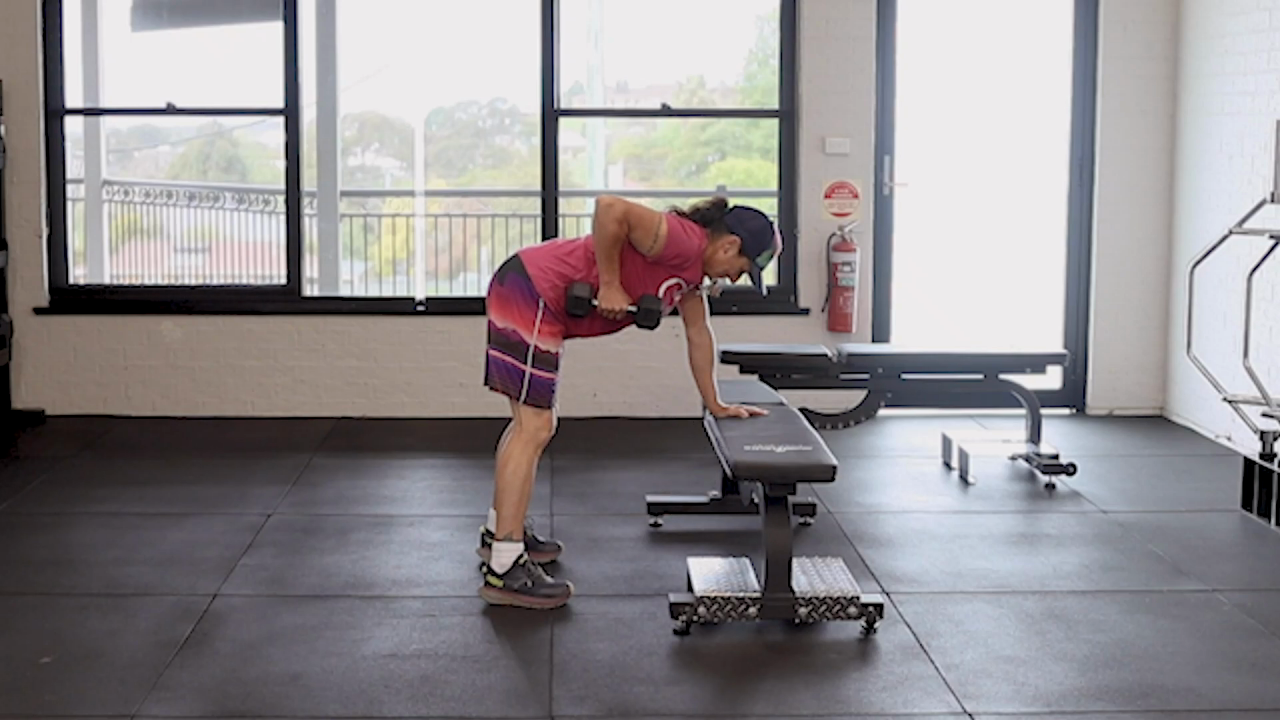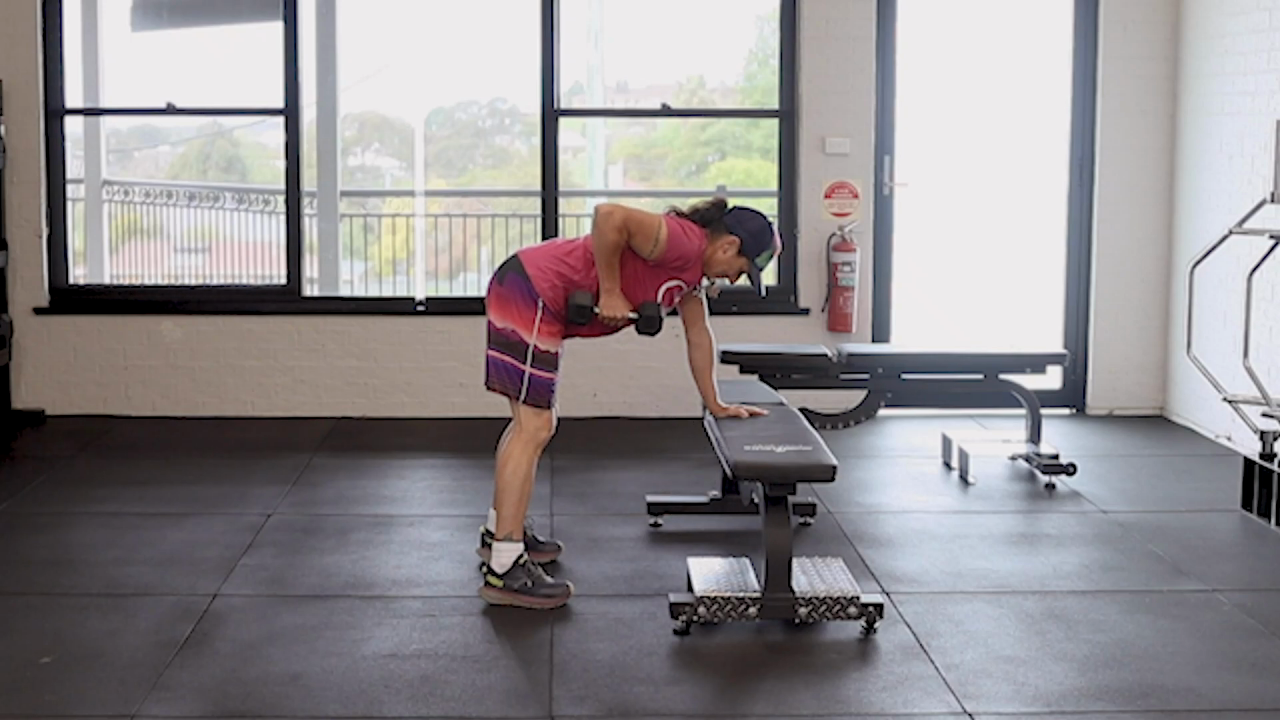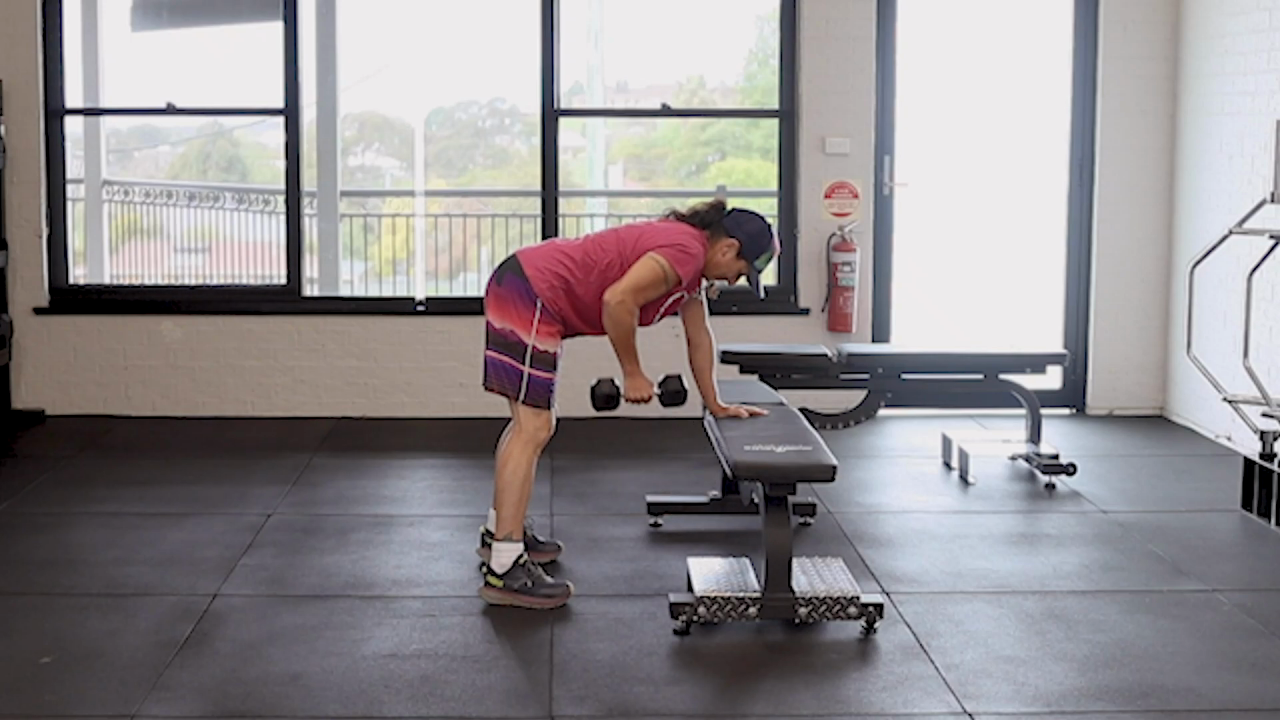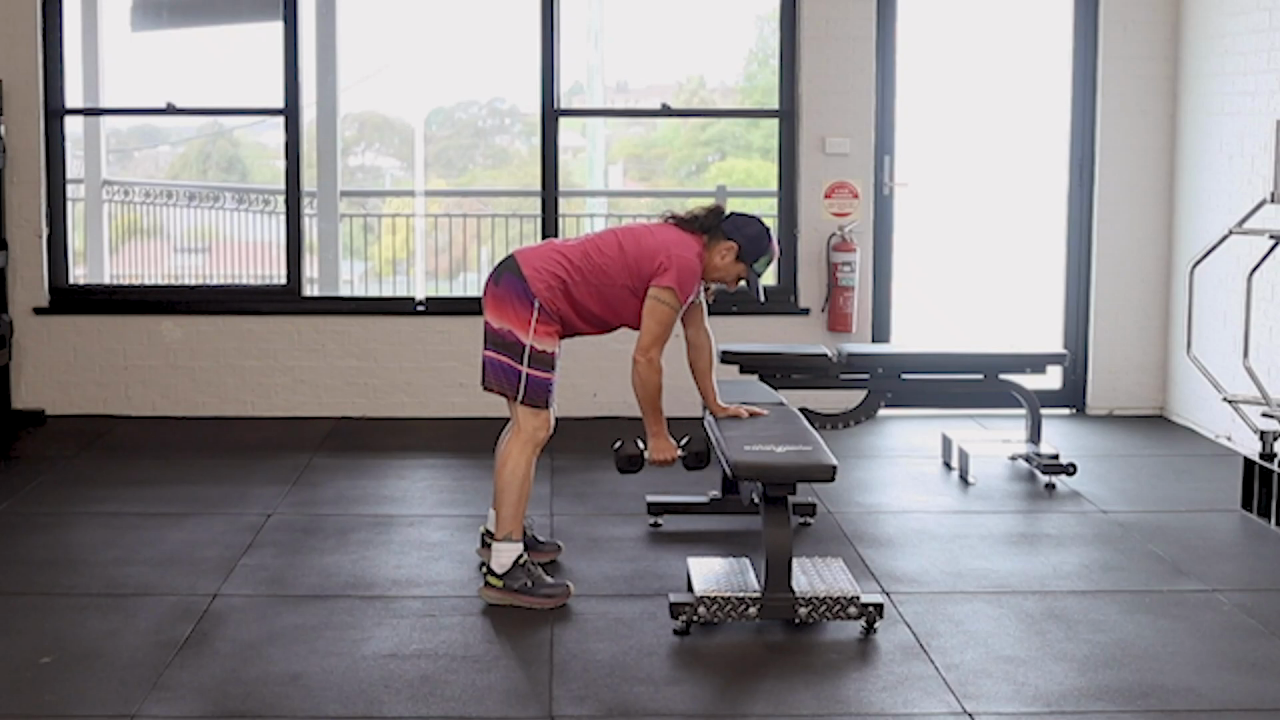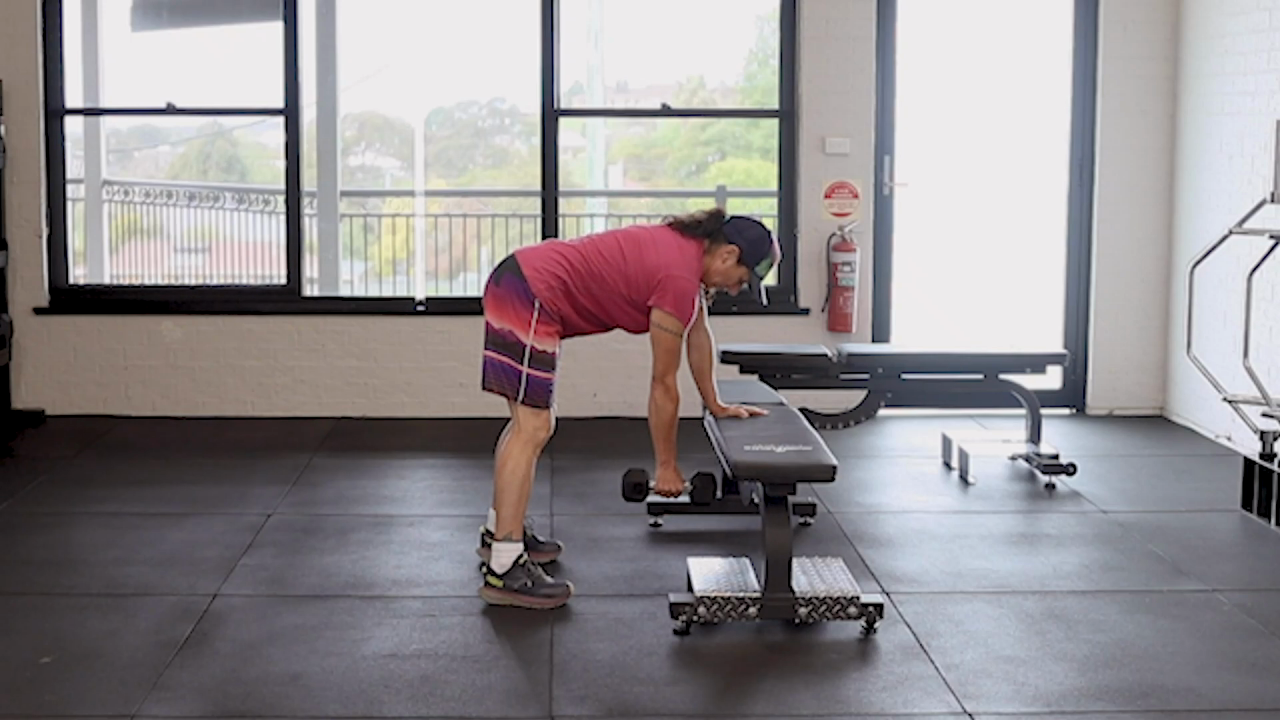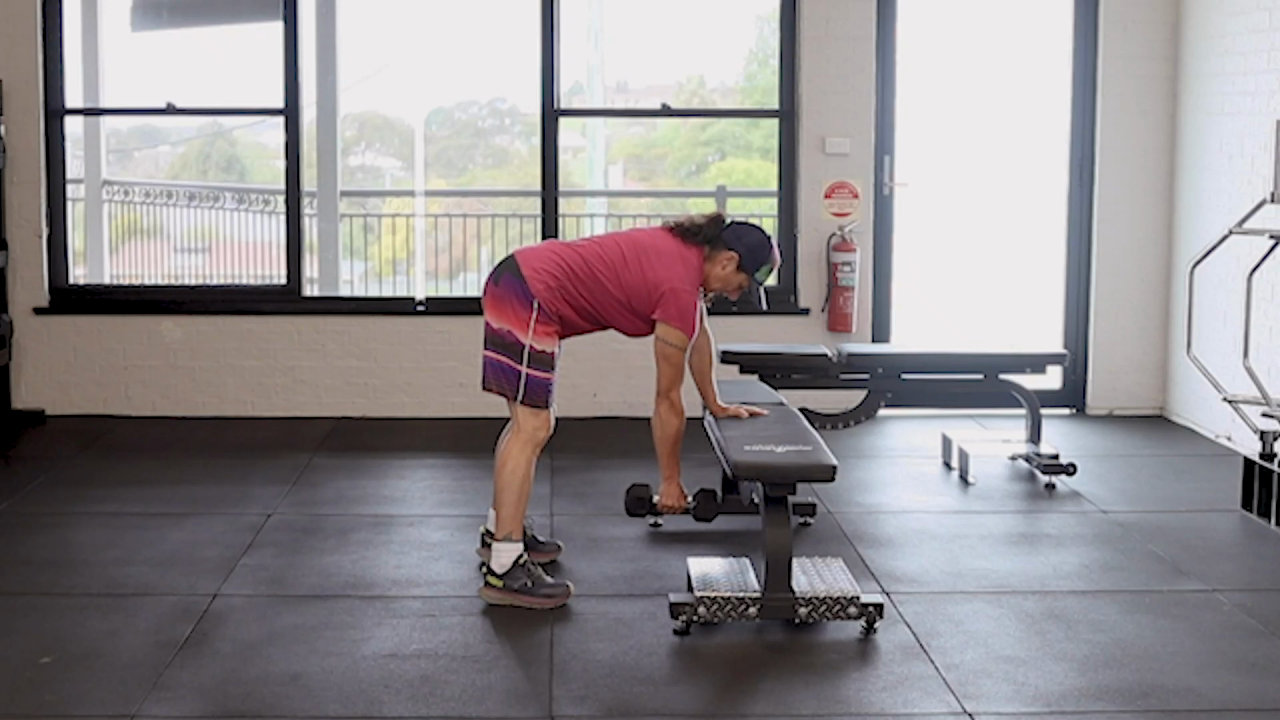
dt=0.5s
person 1, frame 1
left shoulder: (693, 264)
right shoulder: (682, 243)
left elbow: (698, 332)
right elbow: (610, 208)
left wrist: (715, 404)
right wrist: (610, 284)
left hip: (531, 295)
right hip: (530, 293)
left knee: (531, 421)
right knee: (535, 429)
left ankle: (500, 530)
right ankle: (505, 569)
person 1, frame 2
left shoulder: (693, 264)
right shoulder: (682, 243)
left elbow: (697, 333)
right elbow: (609, 215)
left wrist: (714, 403)
right wrist: (610, 292)
left hip: (528, 295)
right hip: (528, 293)
left knee: (531, 421)
right knee: (535, 428)
left ankle: (500, 530)
right ankle: (504, 569)
person 1, frame 3
left shoulder: (692, 256)
right shoulder: (685, 252)
left elbow: (698, 333)
right elbow: (616, 303)
left wrist: (715, 404)
right wrist: (633, 373)
left hip: (524, 290)
right hip: (529, 295)
left knee: (530, 421)
right knee: (534, 429)
left ankle: (500, 531)
right ankle: (505, 570)
person 1, frame 4
left shoulder: (688, 251)
right shoulder: (683, 263)
left elbow: (697, 333)
right elbow: (645, 357)
left wrist: (715, 405)
right wrist: (657, 435)
left hip: (520, 288)
right hip: (528, 296)
left knee: (529, 421)
right knee: (532, 429)
left ankle: (500, 530)
right ankle: (504, 569)
person 1, frame 5
left shoulder: (689, 249)
right shoulder: (679, 277)
left elbow: (698, 333)
right elbow: (663, 384)
left wrist: (715, 405)
right wrist: (667, 466)
left hip: (519, 285)
right hip: (528, 296)
left knee: (529, 421)
right knee: (533, 429)
left ankle: (499, 530)
right ankle: (504, 570)
person 1, frame 6
left shoulder: (690, 252)
right shoulder: (679, 287)
left elbow: (699, 335)
right elbow: (667, 400)
left wrist: (716, 405)
right wrist: (670, 482)
left hip: (518, 283)
right hip: (528, 297)
left knee: (529, 421)
right knee: (532, 429)
left ankle: (499, 530)
right ankle: (504, 569)
